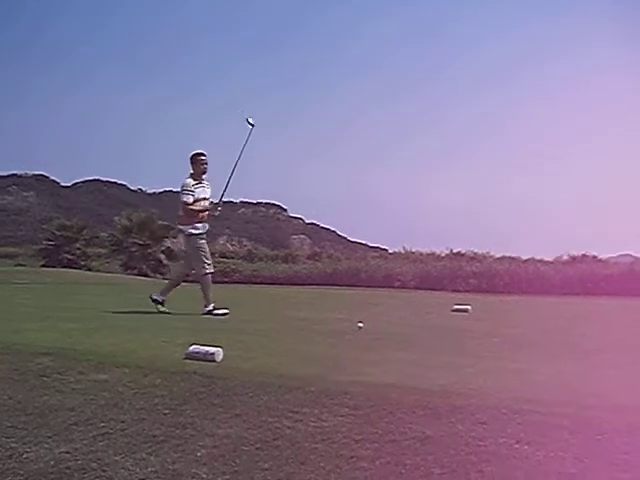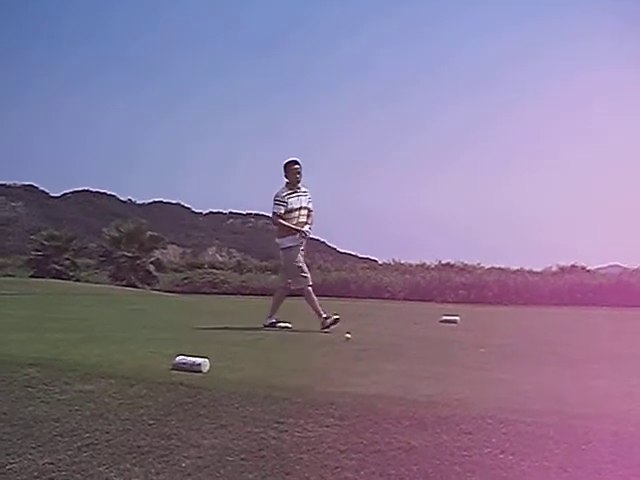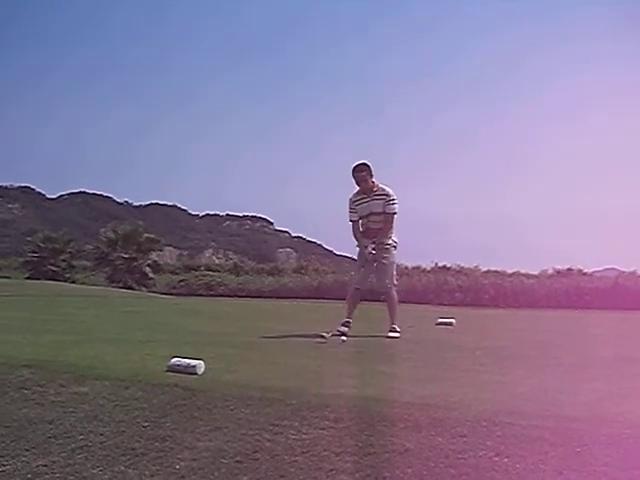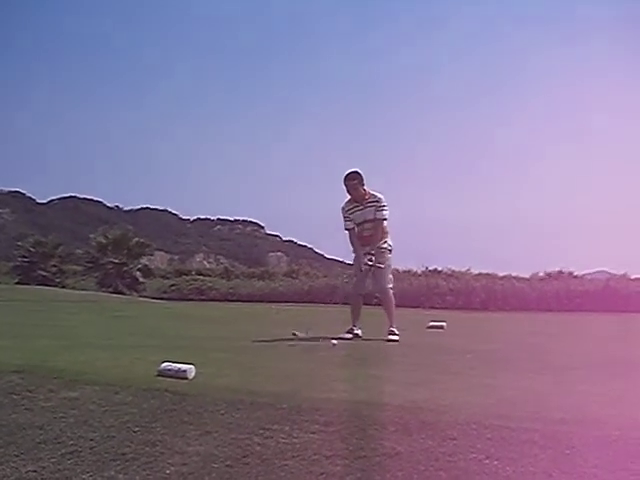
dt=1s
person 1, frame 1
left shoulder: (206, 184)
right shoulder: (188, 184)
right elbow: (187, 209)
left wrist: (212, 209)
right wrist: (207, 208)
left hip: (200, 230)
right hip: (192, 231)
left knee: (187, 269)
right knee: (205, 267)
left ankle: (160, 296)
right ankle: (208, 306)
person 1, frame 2
left shoulder: (305, 193)
right shoulder: (282, 195)
left elbow: (309, 215)
right elbow: (276, 220)
left wrist: (306, 227)
right wrist: (296, 229)
left hip: (299, 242)
right hip: (289, 243)
left knee: (287, 283)
right knee: (304, 281)
left ankle: (271, 318)
right ankle: (322, 317)
person 1, frame 3
left shoulder: (387, 194)
right shoulder: (354, 199)
left elbow: (389, 223)
right elbow: (355, 226)
left wrist: (375, 243)
right wrist: (364, 245)
left hip: (385, 243)
right hip: (366, 245)
left knee: (388, 285)
right knee: (358, 283)
left ankle: (394, 325)
right ankle: (347, 320)
person 1, frame 4
left shoulder: (378, 200)
right shoulder: (347, 208)
left elbow: (379, 229)
right elbow: (352, 234)
left wrist: (371, 252)
right wrist: (361, 254)
left hip: (380, 247)
right hip: (362, 250)
left knee: (384, 287)
right knee: (356, 289)
left ankle: (392, 328)
right ankle: (355, 327)
